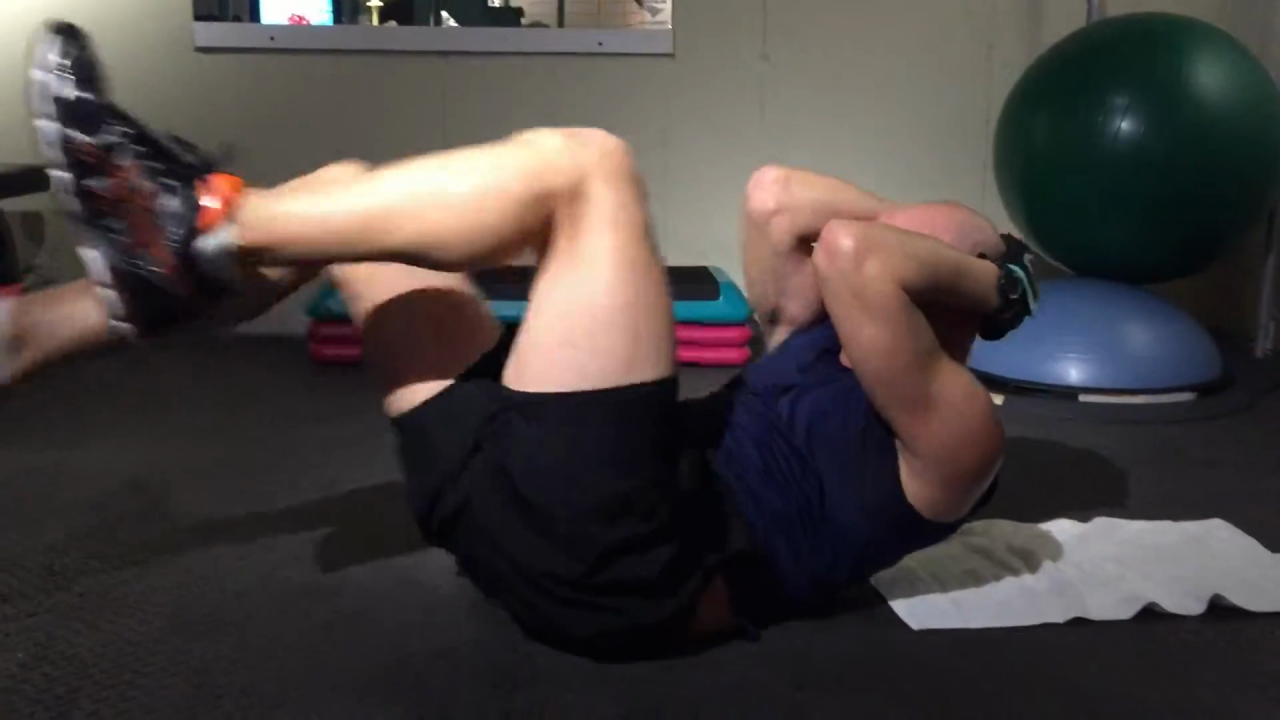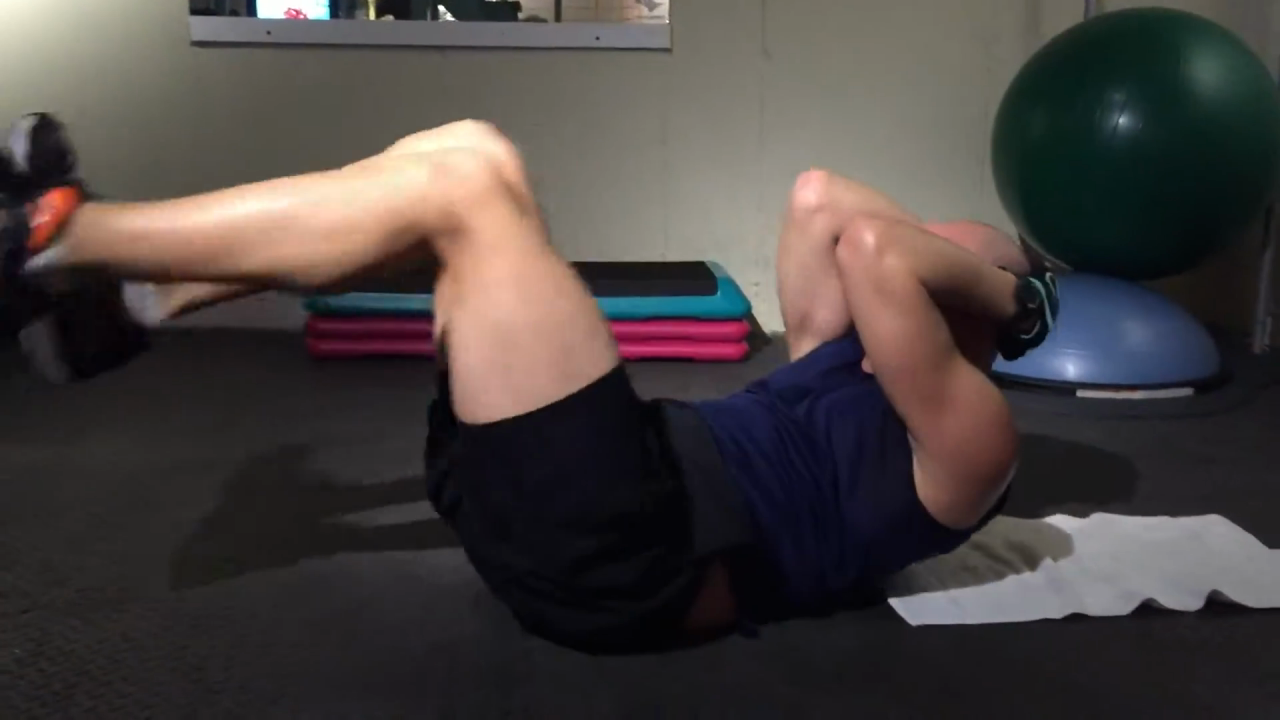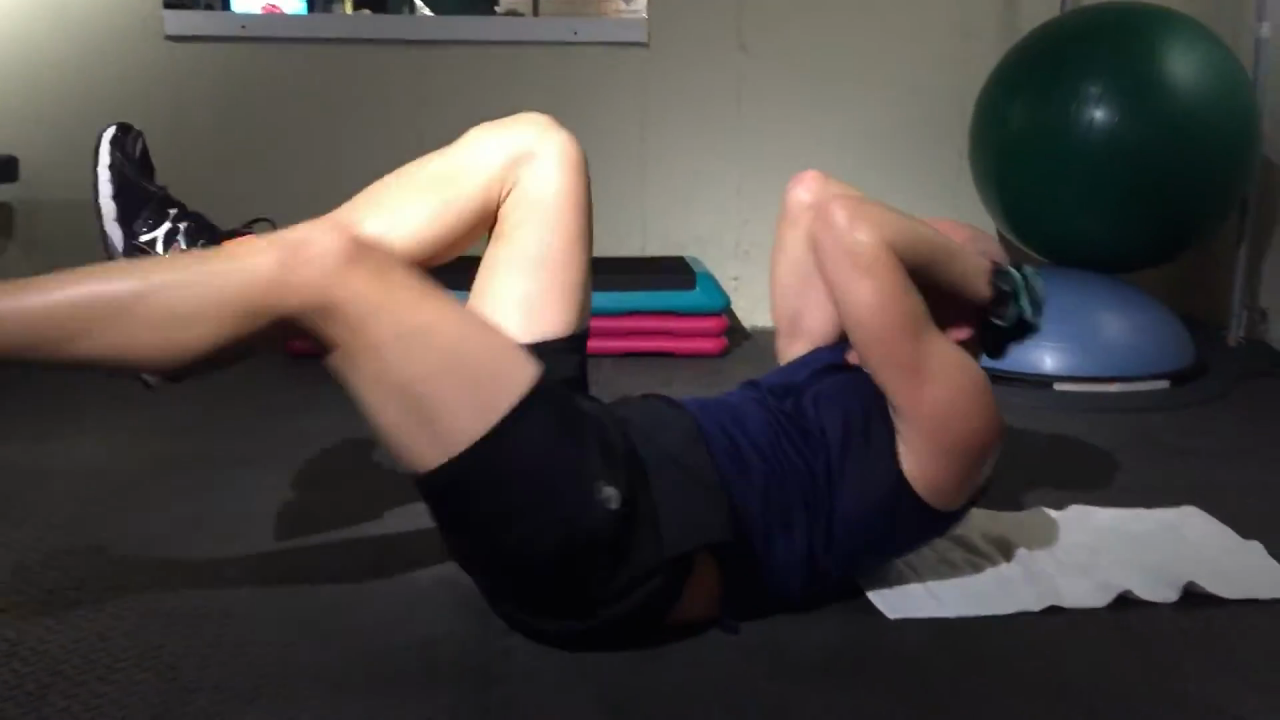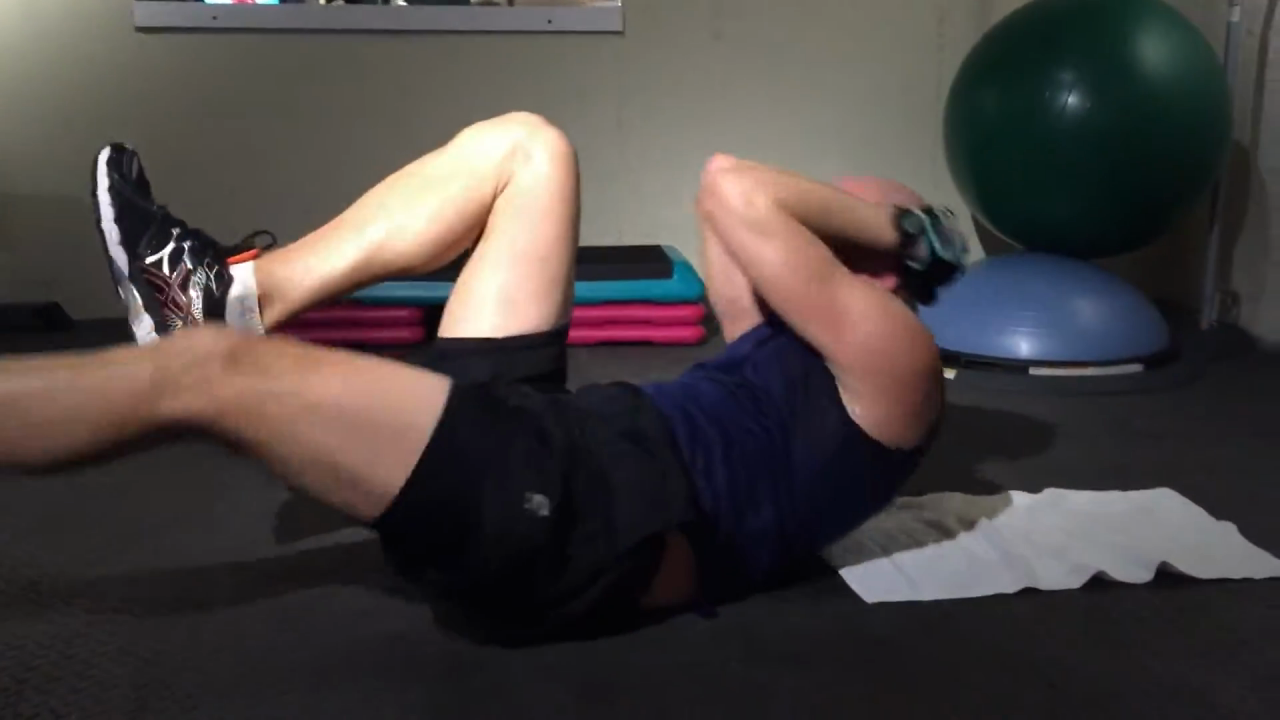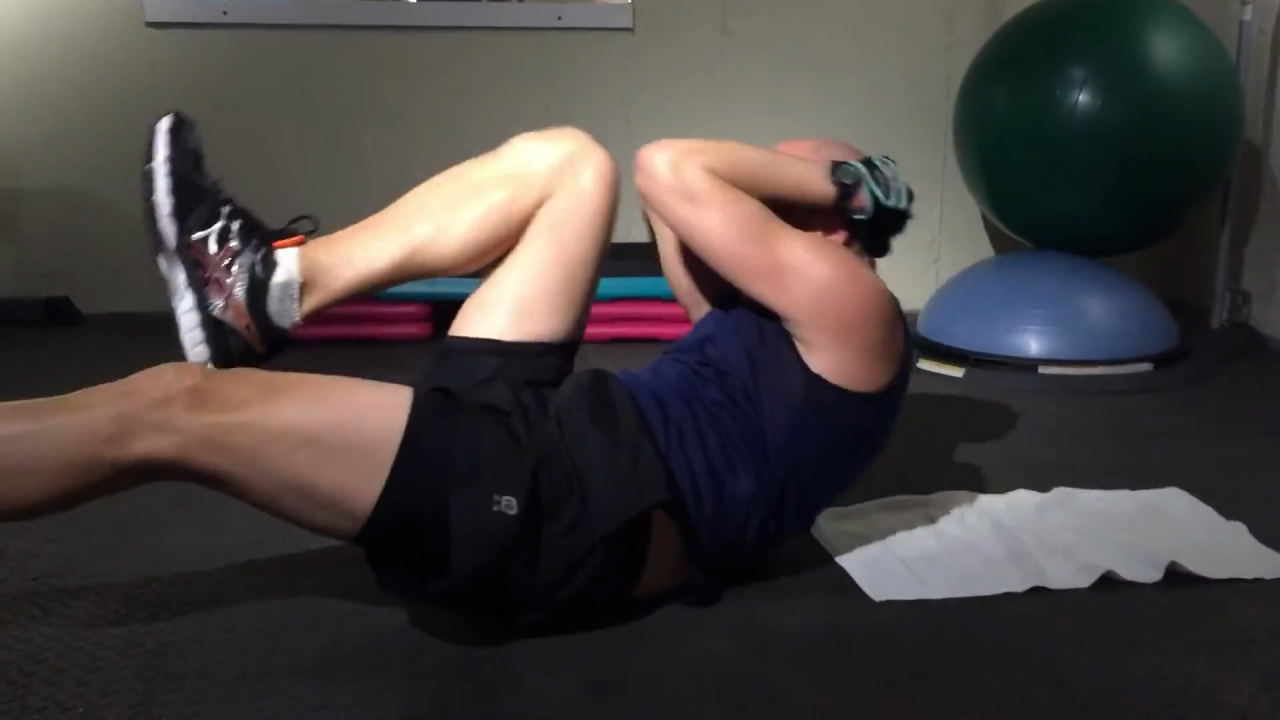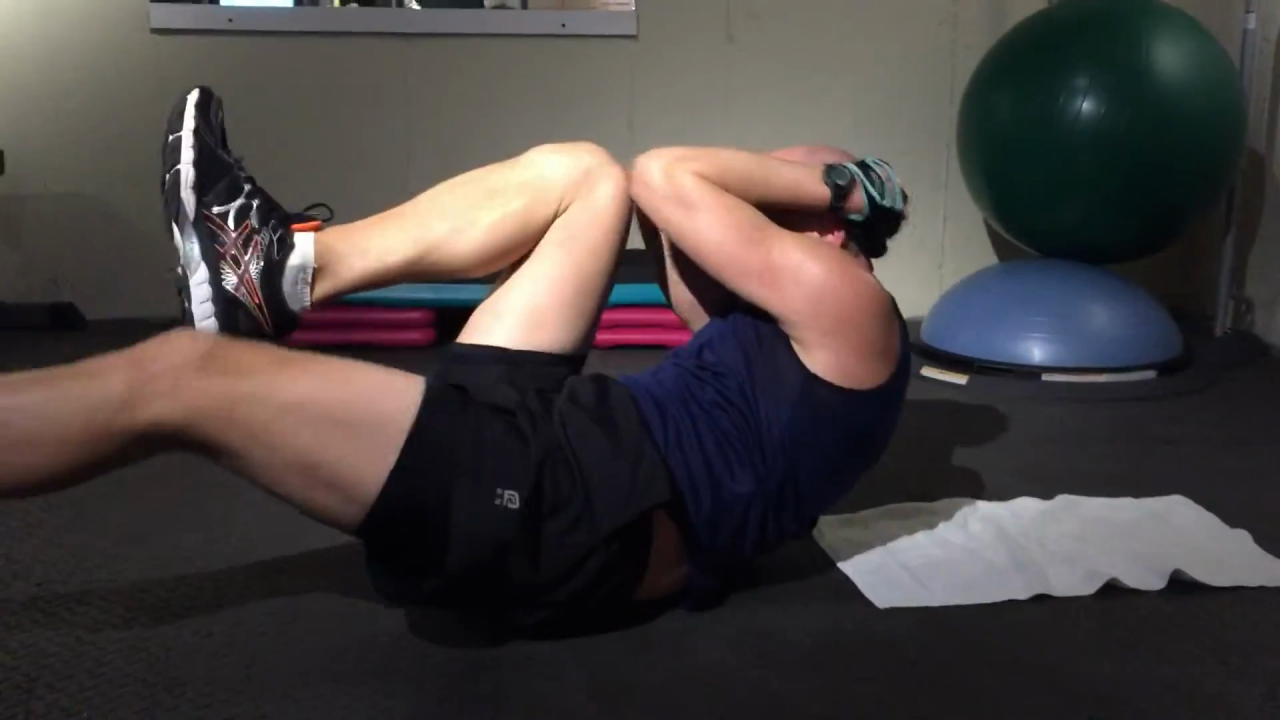
dt=0.2s
person 1, frame 1
left shoulder: (952, 434)
right shoulder: (831, 344)
left elbow: (857, 247)
right elbow: (777, 195)
left wrist: (981, 282)
right wrist: (946, 223)
left hip: (608, 548)
right hip: (522, 495)
left knee: (587, 168)
right knee: (348, 197)
left ankle: (208, 220)
person 1, frame 2
left shoulder: (969, 438)
right shoulder: (850, 360)
left elbow: (874, 250)
right elbow: (820, 197)
left wrist: (994, 286)
right wrist: (959, 242)
left hip: (613, 544)
right hip: (564, 486)
left knee: (441, 197)
right knee: (464, 156)
right ankle: (153, 282)
person 1, frame 3
left shoulder: (953, 415)
right shoulder: (850, 369)
left elbow: (844, 225)
right elbow: (808, 194)
left wrist: (977, 273)
right wrist: (954, 252)
left hip: (611, 537)
right hip: (579, 465)
left knee: (326, 271)
right knee: (530, 148)
right ankle: (214, 267)
person 1, frame 4
left shoulder: (892, 355)
right shoulder: (807, 346)
left elbow: (735, 191)
right elbow: (740, 207)
left wrist: (891, 233)
right wrist: (880, 219)
left hip: (580, 522)
right hip: (545, 445)
left knee: (202, 373)
right knee: (524, 146)
right ankle: (231, 293)
person 1, frame 5
left shoulder: (846, 302)
right shoulder: (782, 316)
left elbow: (670, 171)
right elbow: (688, 205)
left wrist: (823, 180)
right wrist: (824, 181)
left hip: (572, 512)
right hip: (528, 432)
left knee: (173, 410)
right knee: (565, 158)
right ankle: (271, 284)
person 1, frame 6
left shoulder: (848, 308)
right shoulder: (775, 325)
left elbow: (666, 178)
right elbow: (661, 203)
left wrist: (820, 183)
right wrist: (816, 179)
left hip: (568, 521)
right hip: (536, 443)
left knee: (180, 384)
right knee: (589, 177)
right ankle: (292, 264)
